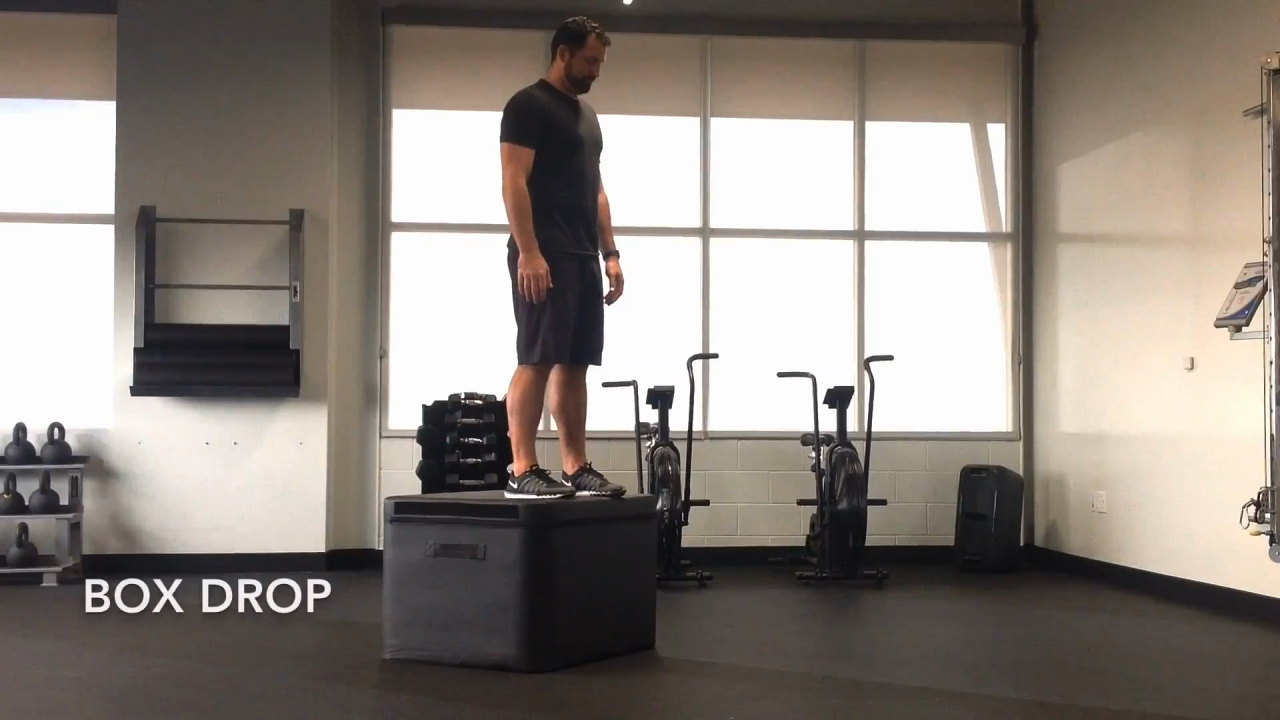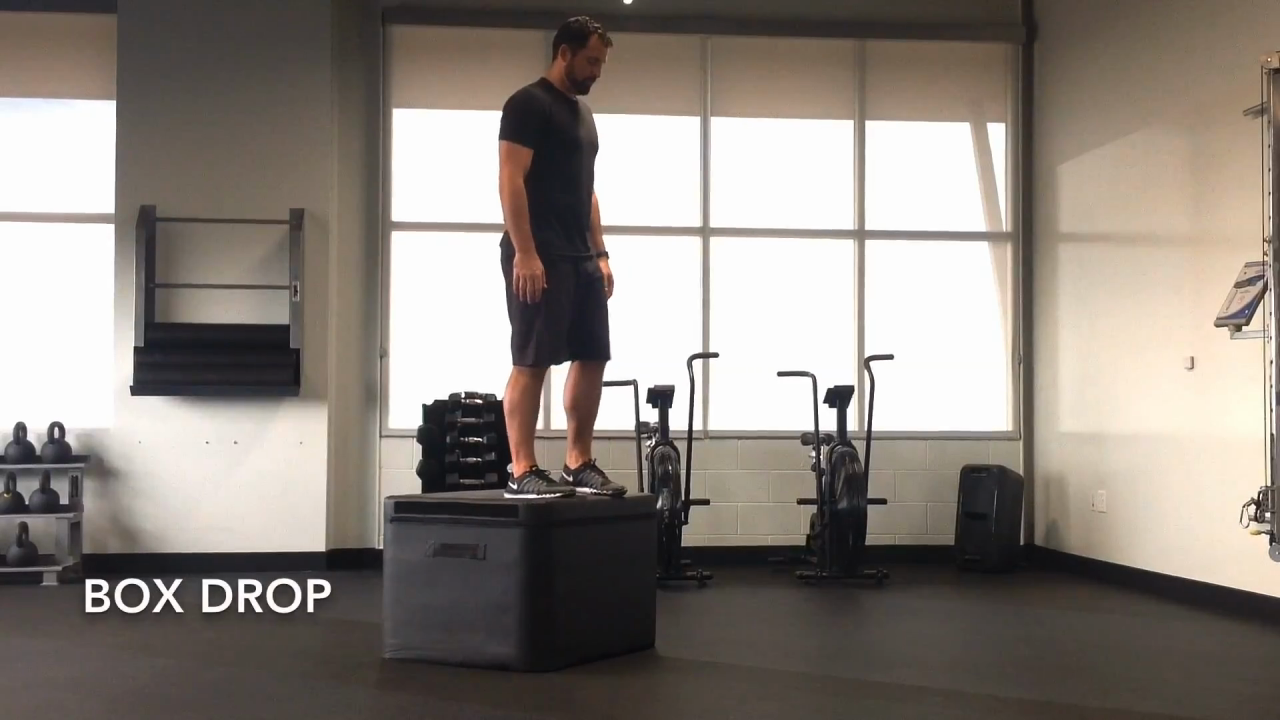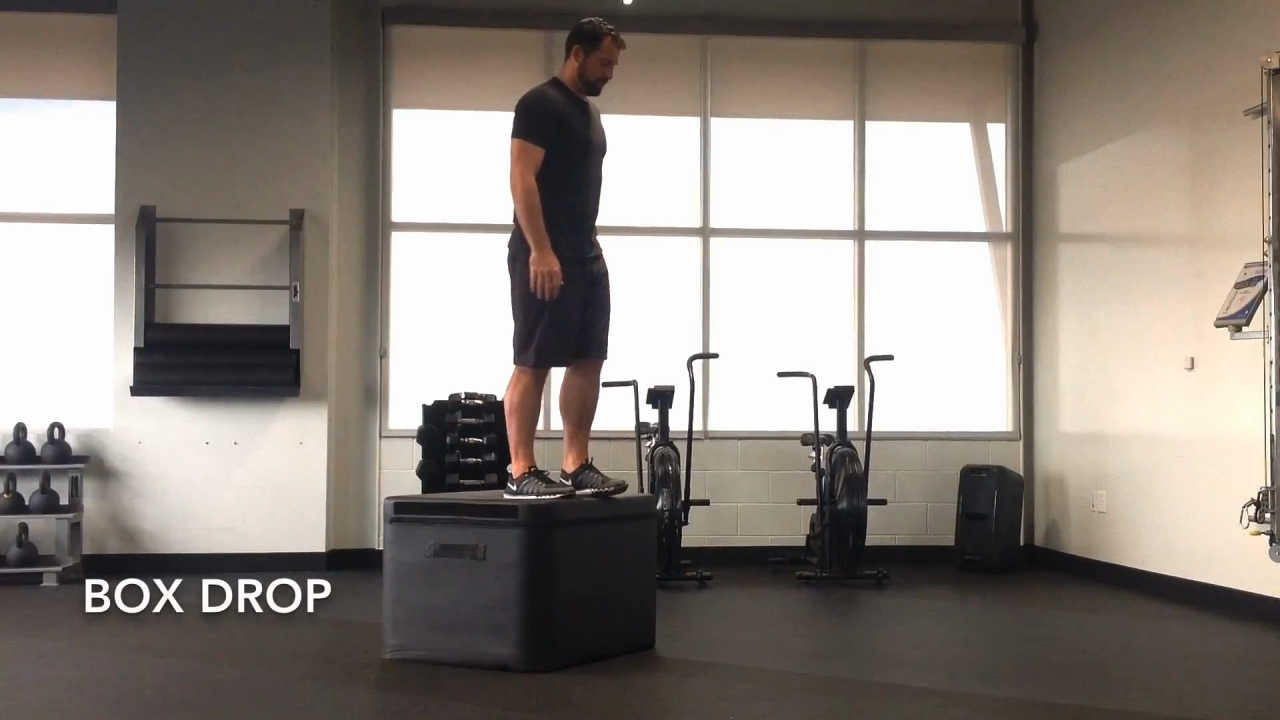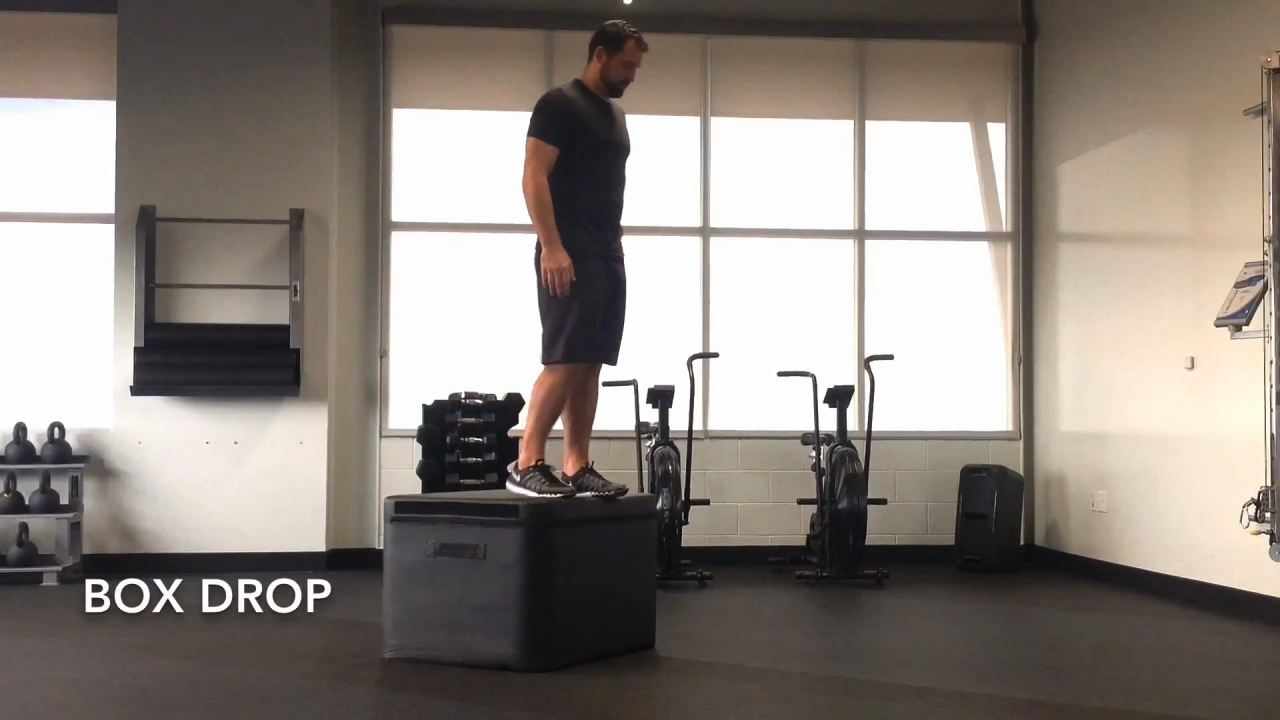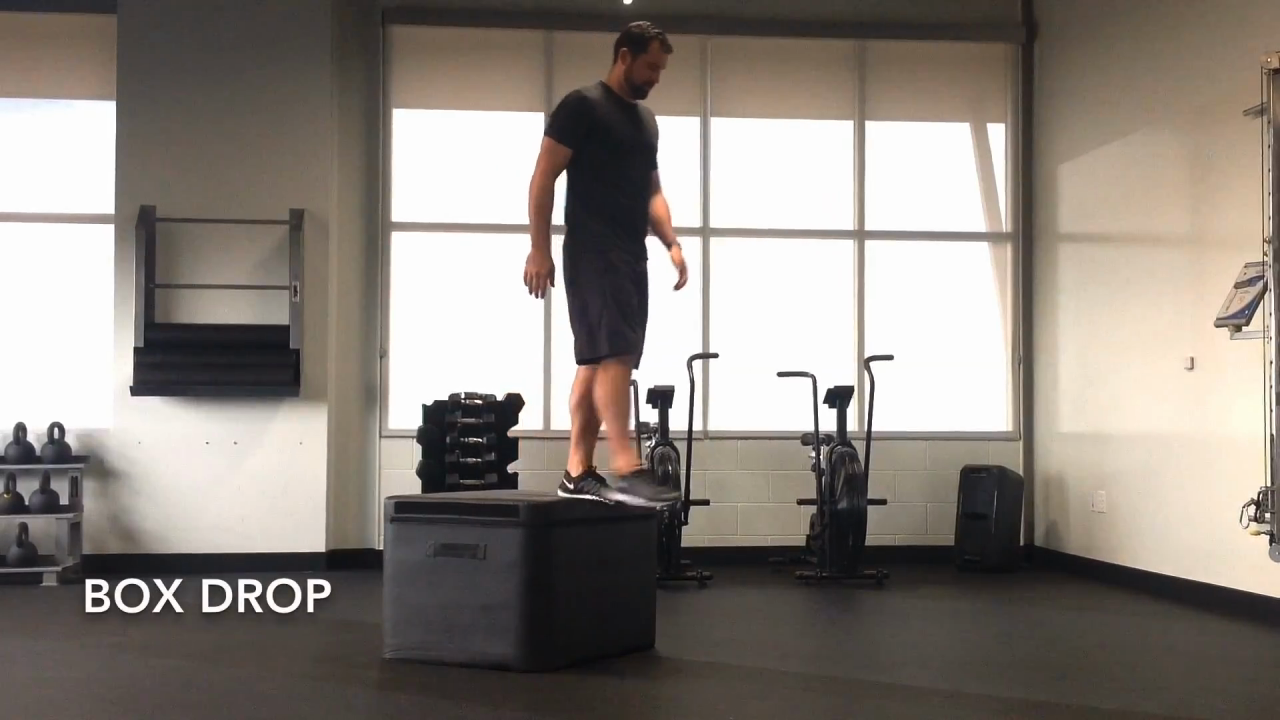
dt=0.3s
person 1, frame 1
left shoulder: (586, 114)
right shoulder: (529, 105)
right elbow: (514, 182)
left wrist: (610, 253)
right wrist: (529, 252)
left hip: (583, 257)
right hip: (544, 256)
left knee: (575, 365)
right knee: (537, 361)
left ankle: (576, 469)
right ankle: (523, 472)
person 1, frame 2
left shoulder: (582, 112)
right shoulder: (528, 104)
right elbow: (511, 181)
left wrist: (600, 254)
right wrist: (525, 253)
left hip: (578, 258)
right hip: (539, 257)
left knee: (591, 359)
right knee: (531, 362)
left ankle: (579, 464)
right ankle: (522, 472)
person 1, frame 3
left shoulder: (589, 111)
right shoulder: (541, 103)
right elbow: (522, 179)
left wrist: (589, 250)
right wrist: (540, 251)
left hip: (586, 256)
right hip: (546, 256)
left knee: (588, 360)
right knee: (533, 364)
left ankle: (576, 467)
right ankle: (521, 472)
person 1, frame 4
left shoulder: (615, 114)
right shoulder: (560, 104)
right elbow: (535, 178)
left wrist: (613, 252)
right wrist: (552, 248)
left hip: (607, 257)
right hip: (567, 256)
left knee: (590, 366)
right knee: (566, 361)
left ankle: (577, 469)
right ankle: (527, 465)
person 1, frame 5
left shoulder: (646, 120)
right shoulder: (582, 106)
left elbow: (652, 190)
right elbow: (544, 178)
left wrist: (670, 241)
right wrist: (539, 249)
left hip: (630, 255)
right hip: (593, 253)
left knee: (597, 362)
right knee: (614, 357)
left ankle: (578, 470)
right ankle: (625, 470)
